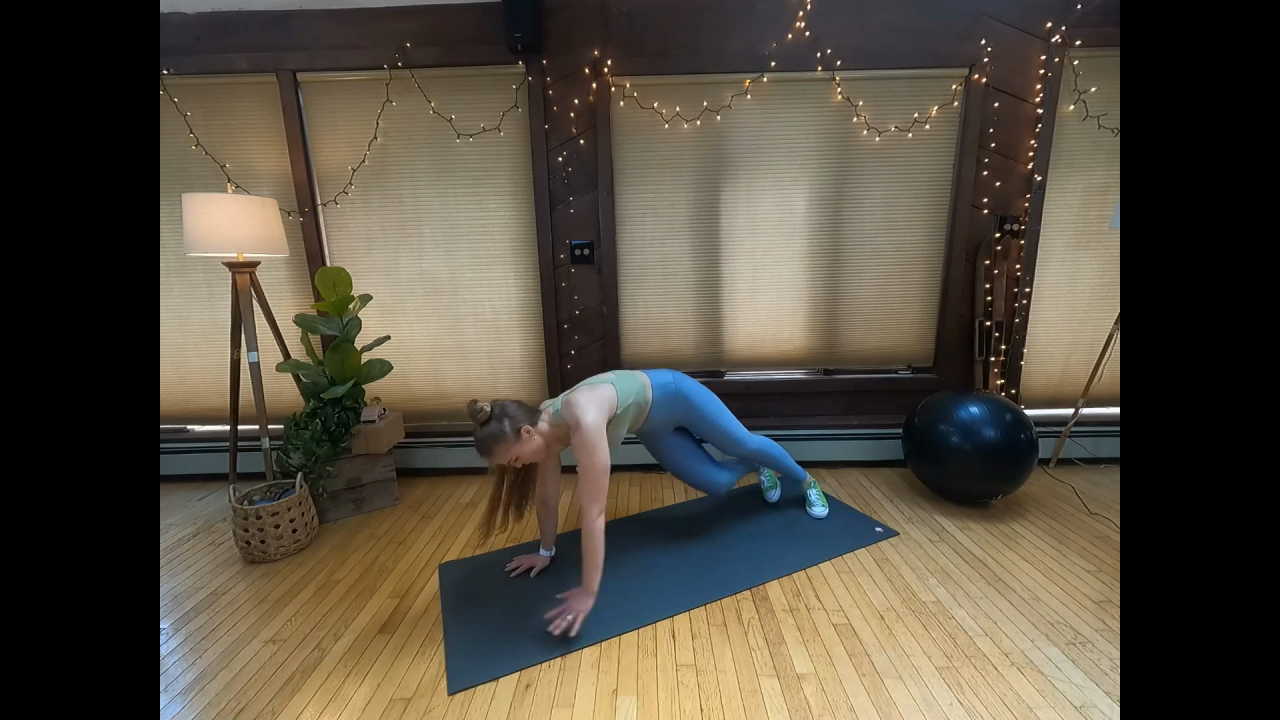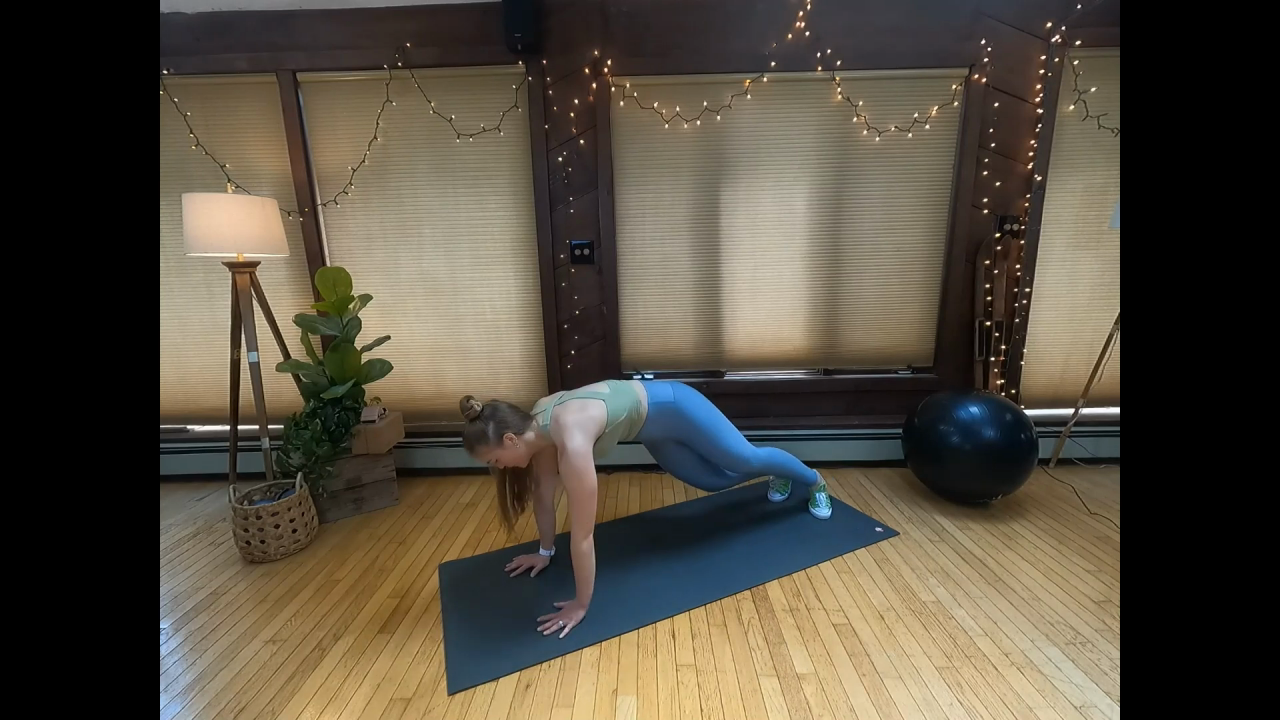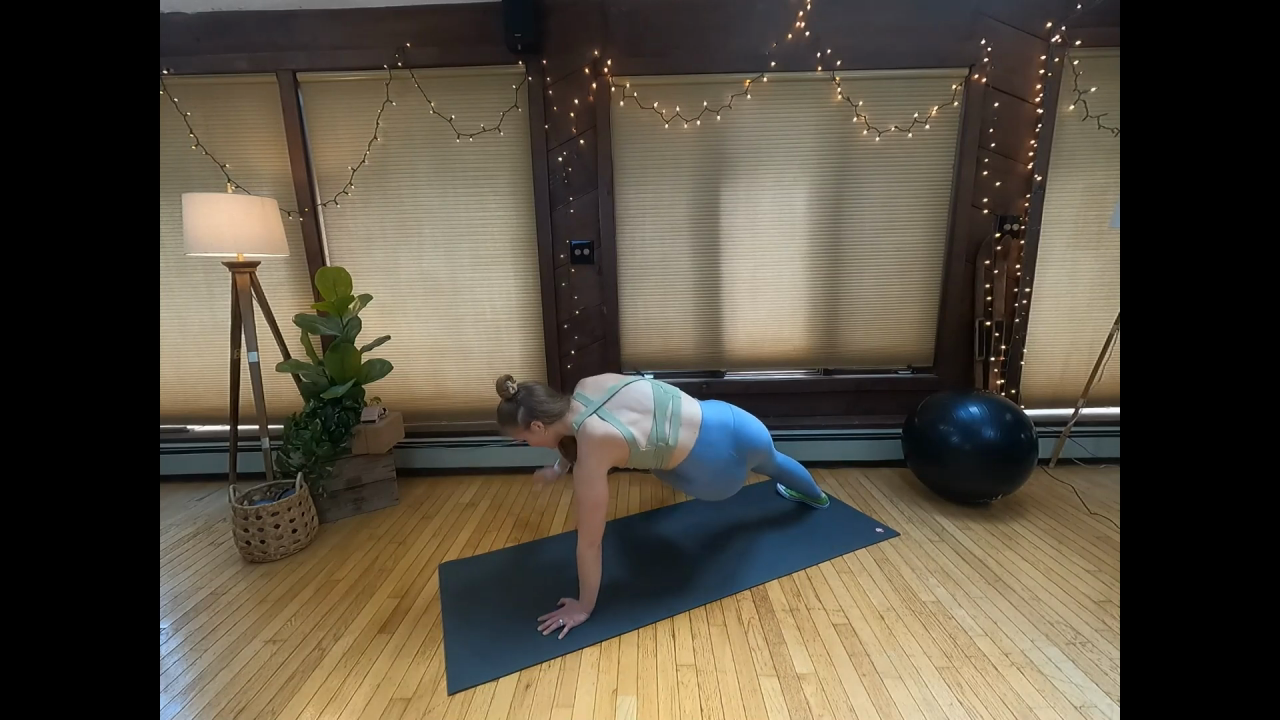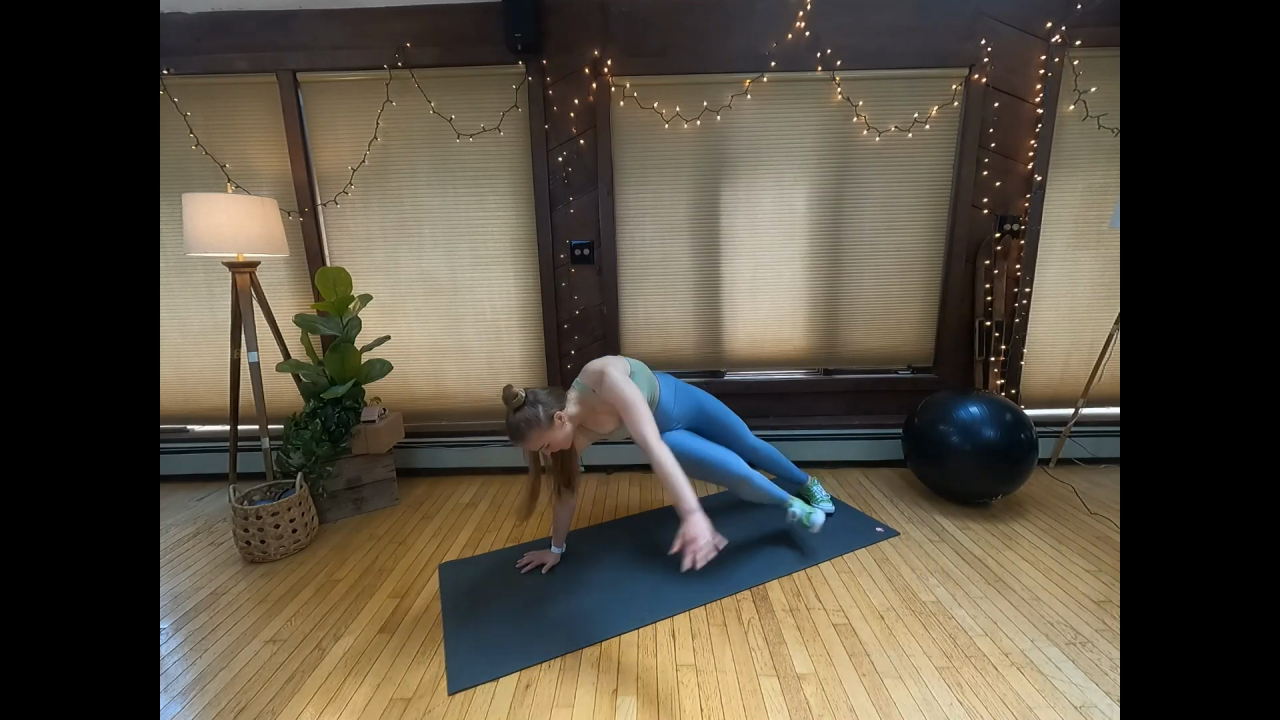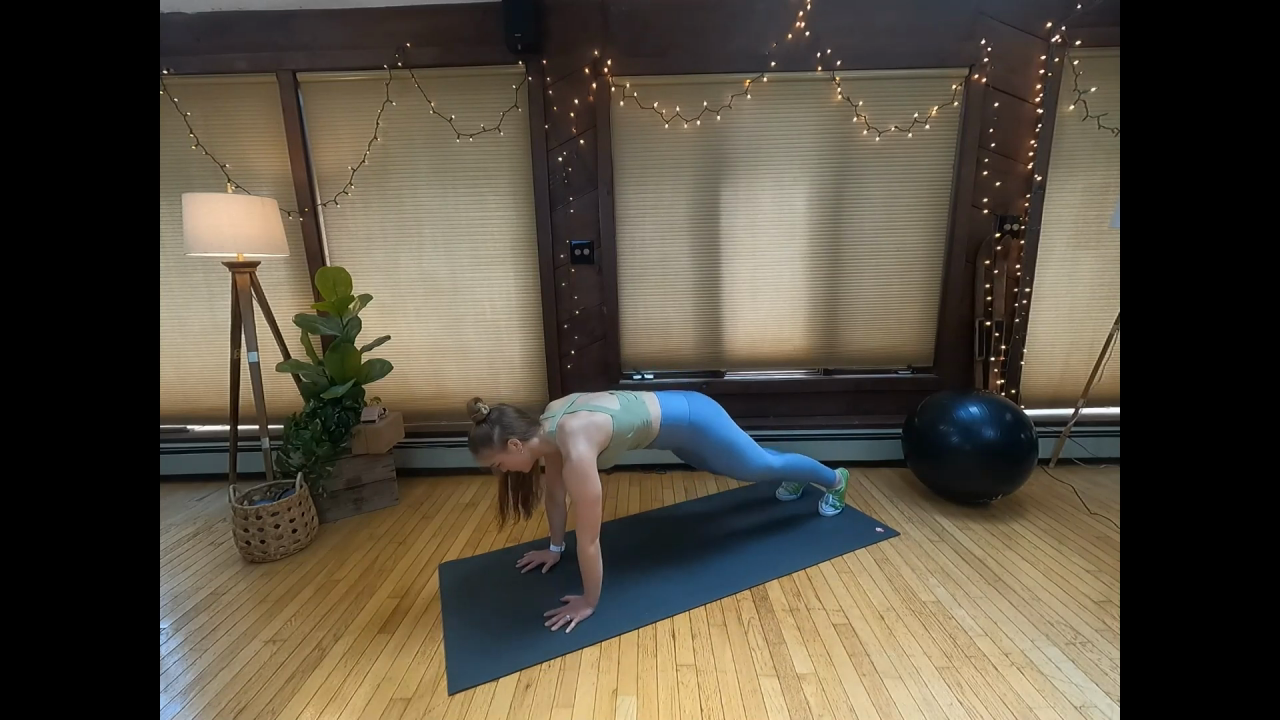
dt=1s
person 1, frame 1
left shoulder: (581, 422)
right shoulder: (542, 427)
left elbow: (594, 515)
right elbow: (545, 494)
left wrist: (587, 594)
right wrist: (545, 550)
left hip: (671, 394)
left knee: (744, 445)
right knee: (718, 480)
left ankle: (807, 483)
right ankle: (759, 470)
person 1, frame 2
left shoulder: (570, 440)
right shoulder: (537, 422)
left elbow: (583, 535)
right elbow: (543, 493)
left wrist: (580, 605)
right wrist: (545, 550)
left hip: (672, 406)
right hip: (655, 423)
left knee: (745, 457)
right knee: (714, 479)
left ankle: (814, 481)
right ankle: (778, 476)
person 1, frame 3
left shoulder: (593, 452)
right shoulder: (588, 387)
left elbow: (589, 542)
left wrist: (584, 607)
right wrist: (559, 466)
left hip: (722, 464)
right hip: (736, 421)
right knee: (768, 462)
right ankle: (815, 495)
person 1, frame 4
left shoulder: (604, 377)
right shoulder: (568, 425)
left elbow: (654, 446)
right elbow: (566, 490)
left wrist: (692, 515)
right wrist: (556, 547)
left hip: (672, 399)
right hip: (657, 427)
left knee: (749, 445)
left ankle: (807, 485)
right ankle: (790, 502)
person 1, frame 5
left shoulder: (574, 447)
right shoulder: (548, 422)
left elbow: (589, 538)
right elbow: (553, 488)
left wrist: (590, 602)
right wrist: (554, 547)
left hip: (689, 417)
right hip: (671, 408)
left knee: (756, 465)
right knee: (730, 461)
left ankle: (835, 479)
right ankle: (793, 477)
